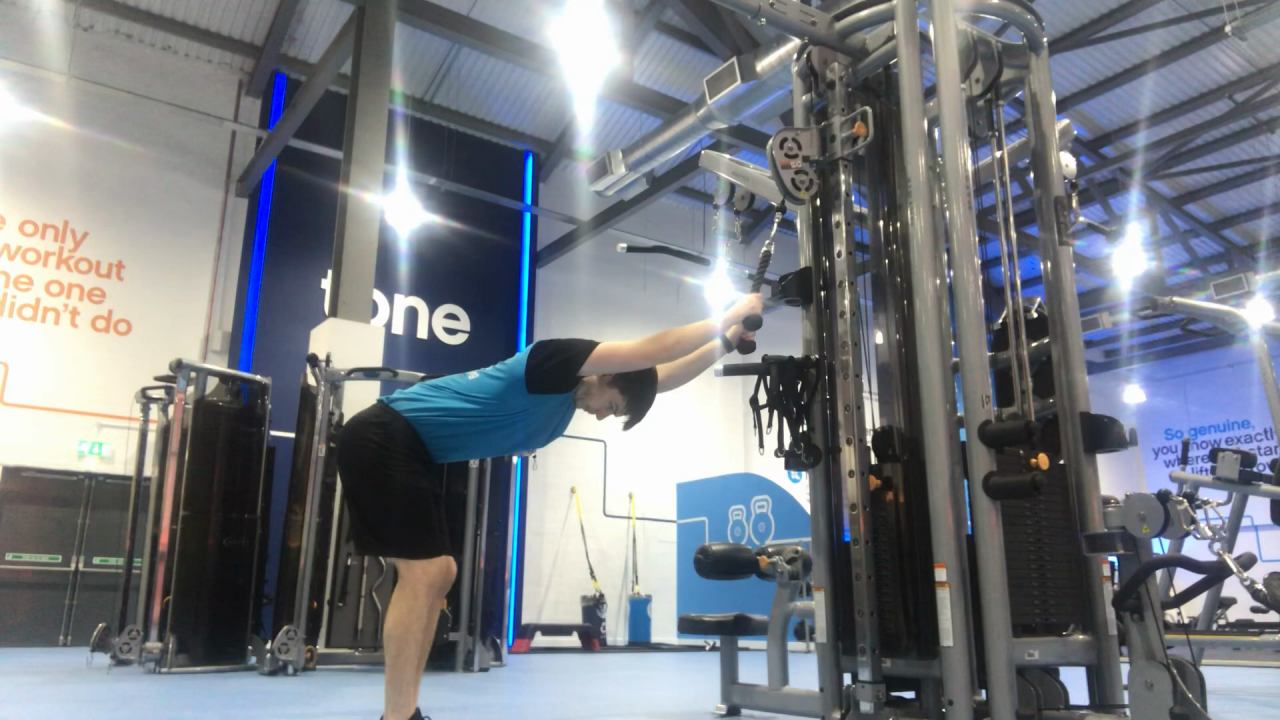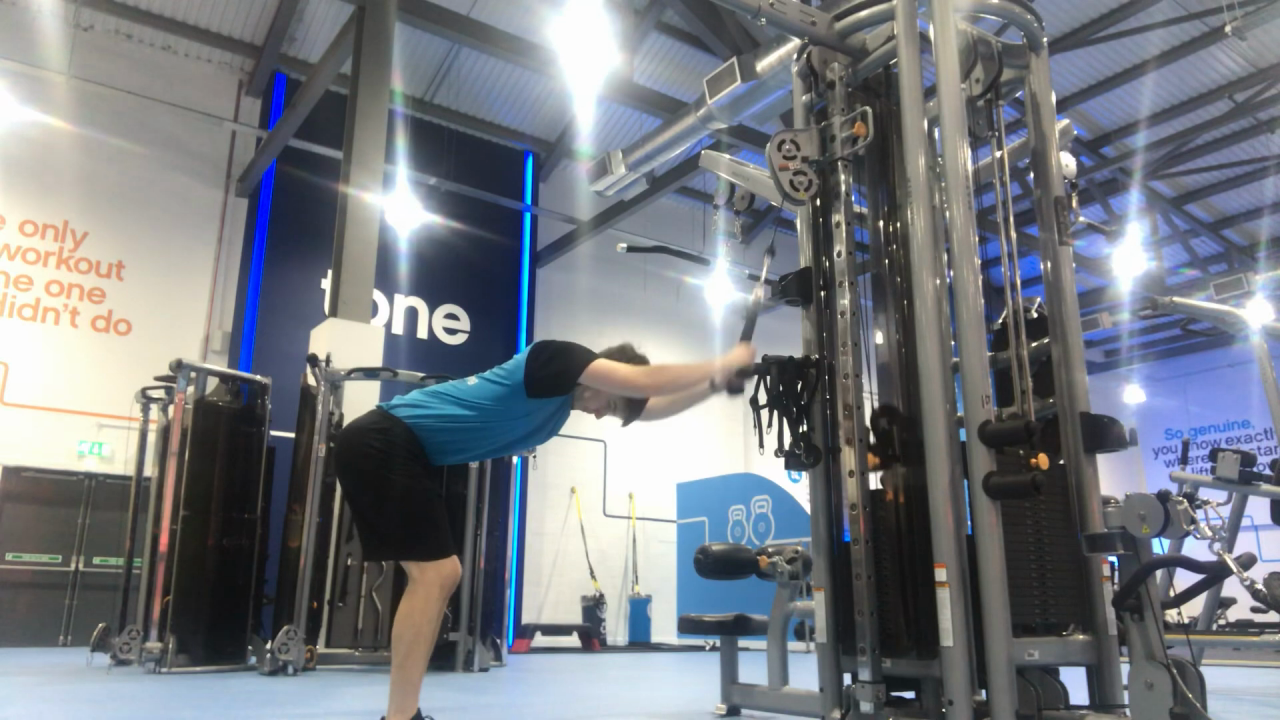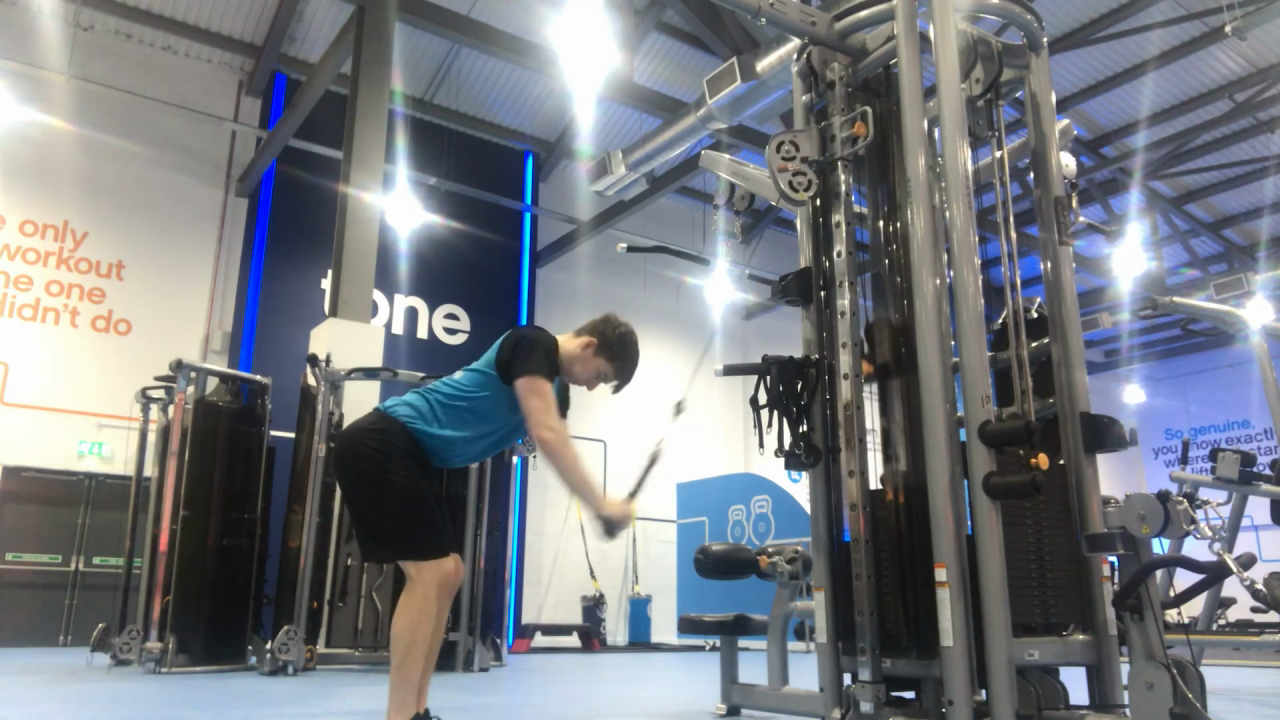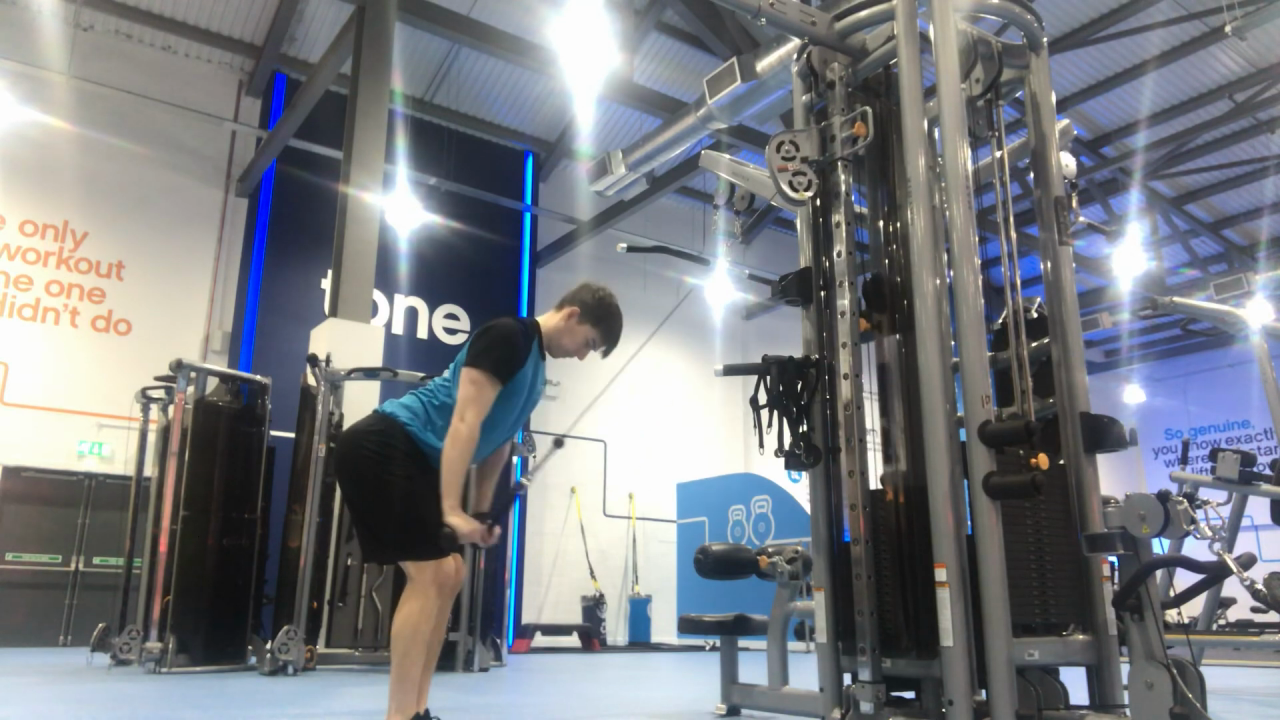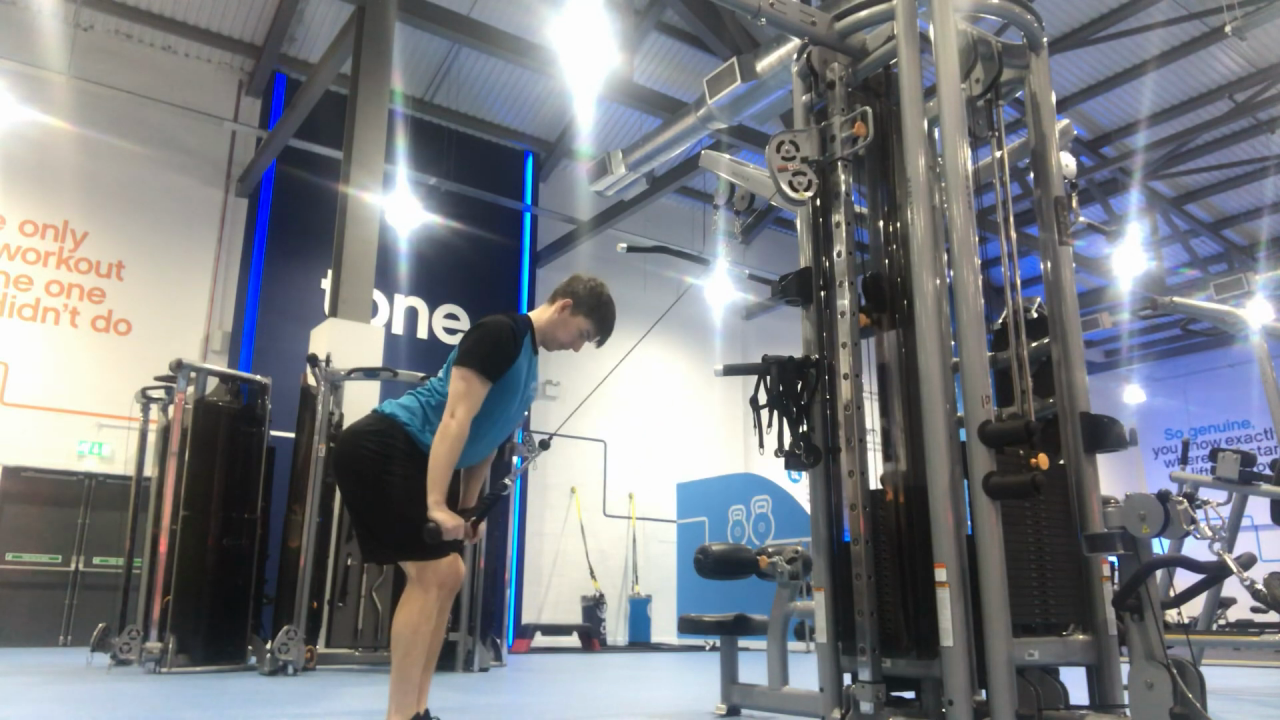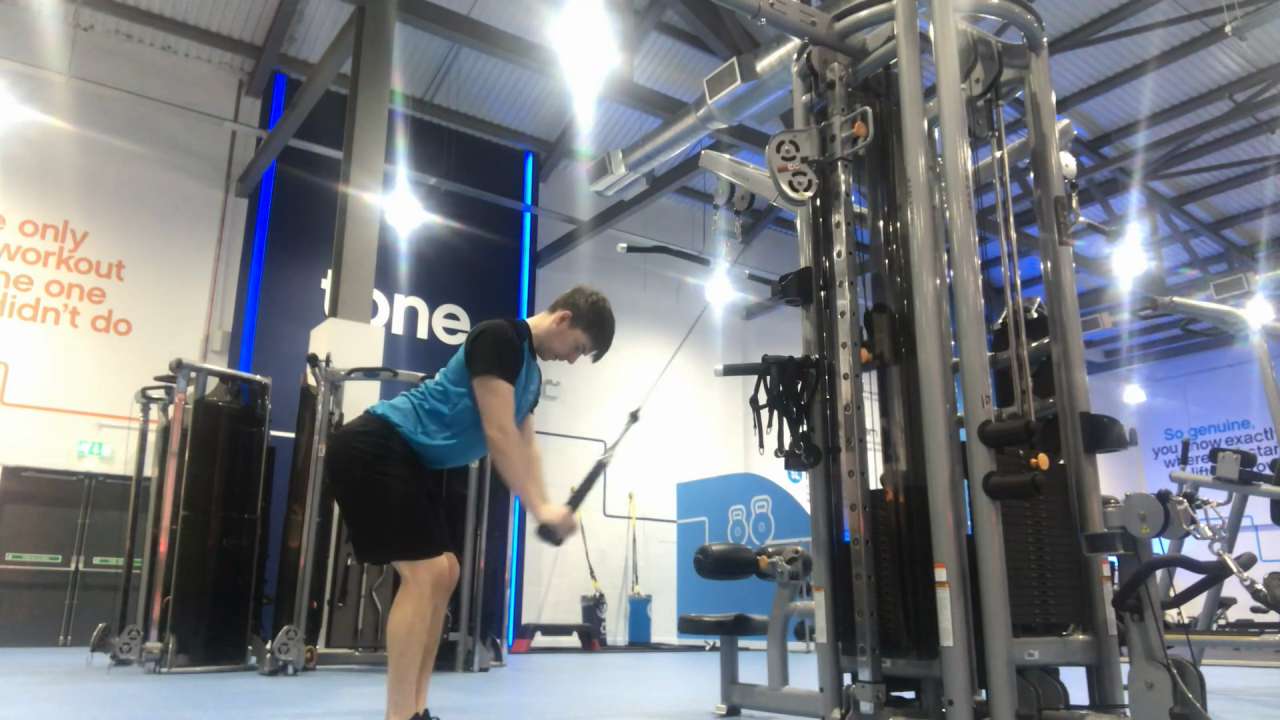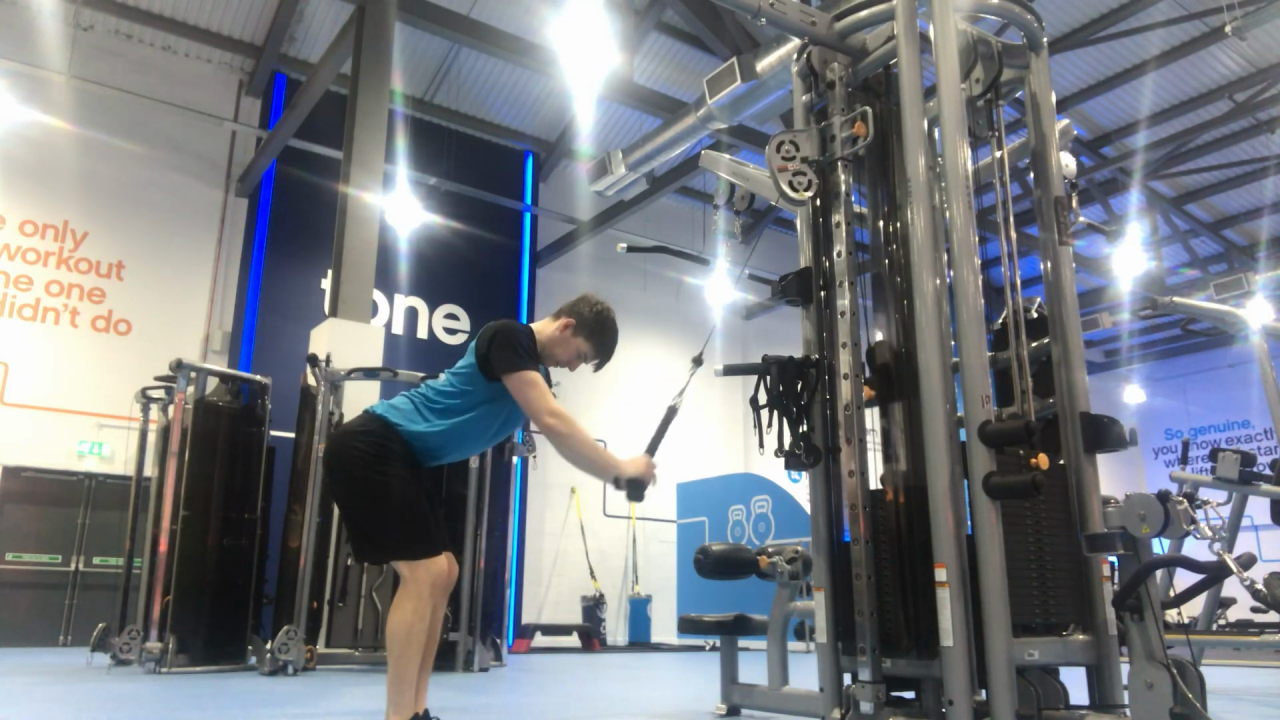
dt=0.4s
person 1, frame 1
left shoulder: (568, 391)
right shoulder: (559, 359)
left elbow: (660, 378)
right elbow: (653, 351)
left wrist: (726, 340)
right wrist: (727, 317)
left hip: (410, 448)
right hip: (383, 438)
left knee: (437, 572)
right knee: (422, 573)
person 1, frame 2
left shoulder: (570, 388)
right shoulder: (558, 358)
left elbow: (649, 407)
right elbow: (645, 382)
left wrist: (716, 380)
right wrist: (720, 364)
left hip: (406, 451)
right hip: (382, 444)
left knee: (443, 575)
right knee: (432, 575)
person 1, frame 3
left shoulder: (554, 385)
right shoulder: (532, 345)
left elbow: (556, 448)
right elbow: (547, 435)
left wrist: (597, 501)
right wrist: (599, 502)
left hip: (414, 457)
right hip: (381, 446)
left knee: (447, 574)
right knee: (433, 573)
person 1, frame 4
left shoulder: (536, 368)
right shoulder: (508, 336)
left elbow: (495, 441)
right elbow: (466, 421)
left wrist: (483, 512)
right wrist: (451, 510)
left hip: (413, 458)
right hip: (382, 448)
left knee: (448, 574)
right knee: (430, 574)
person 1, frame 5
left shoulder: (528, 361)
right shoulder: (499, 334)
left elbow: (486, 437)
right elbow: (456, 420)
left wrist: (467, 510)
right wrist: (438, 506)
left hip: (409, 458)
right hip: (381, 448)
left knee: (449, 574)
right knee: (431, 572)
person 1, frame 6
left shoulder: (531, 372)
right shoulder: (499, 337)
left elbow: (524, 444)
right elbow: (499, 433)
left wrist: (549, 507)
right wrist: (539, 507)
left hip: (411, 460)
right hip: (373, 448)
left knee: (442, 573)
right knee: (425, 573)
person 1, frame 7
left shoulder: (535, 373)
right shoulder: (508, 338)
left elbow: (565, 438)
right elbow: (552, 421)
left wrist: (619, 473)
right wrist: (620, 471)
left hip: (404, 459)
right hip: (371, 448)
left knee: (441, 572)
right knee: (425, 574)
